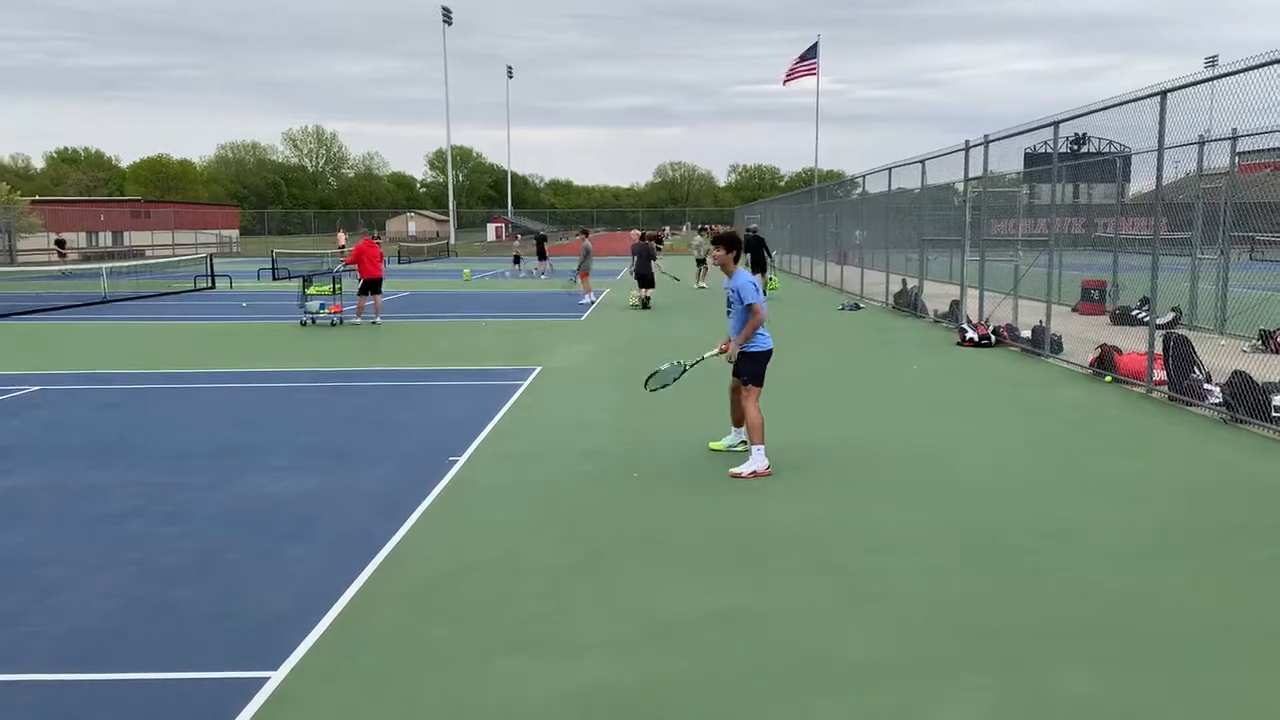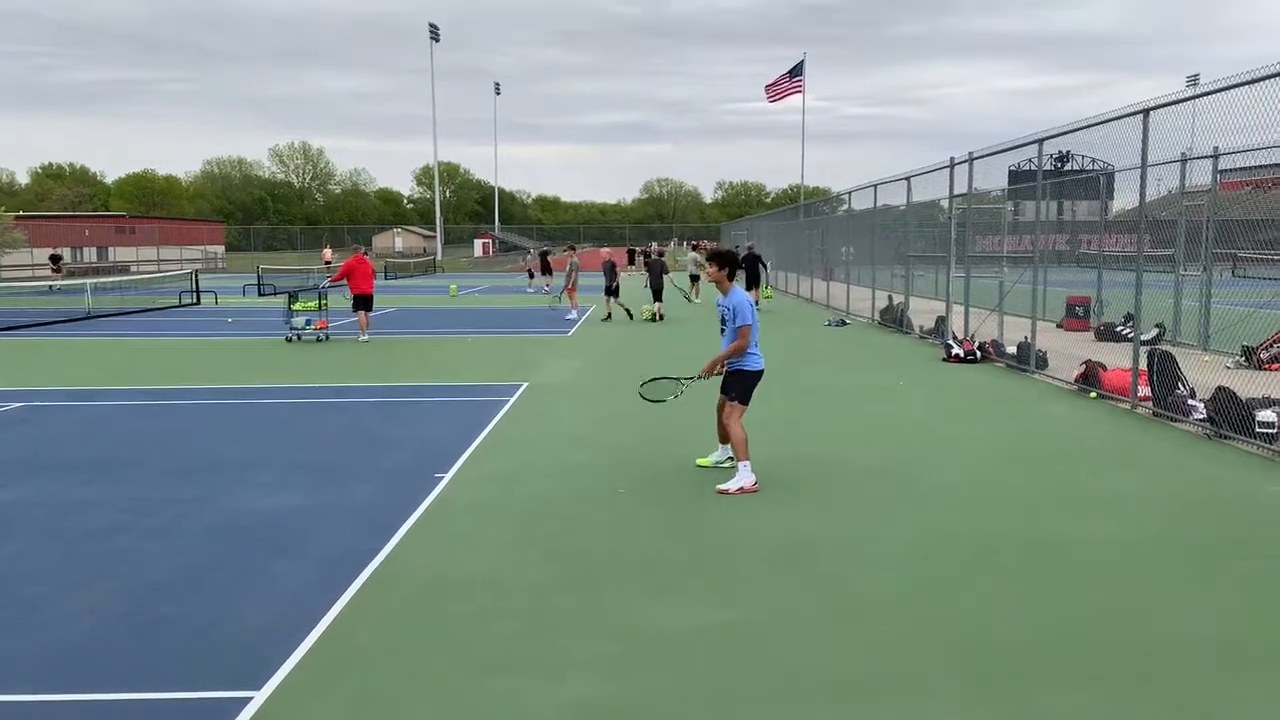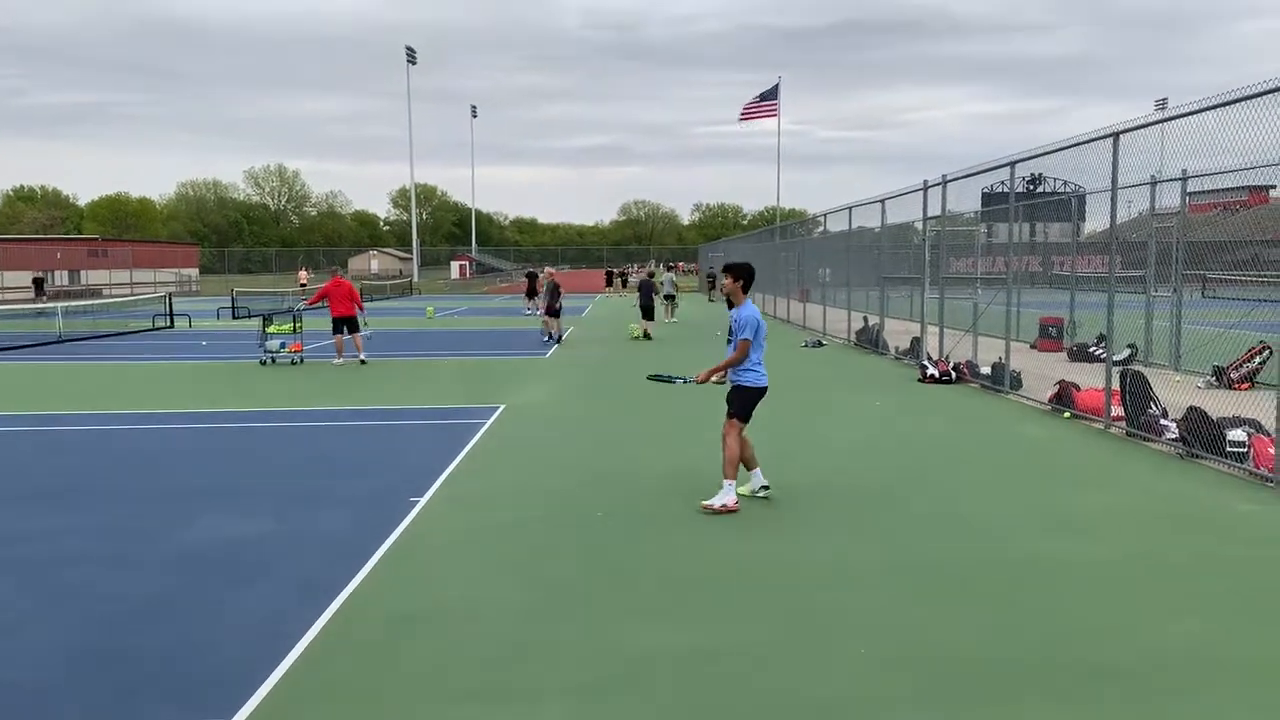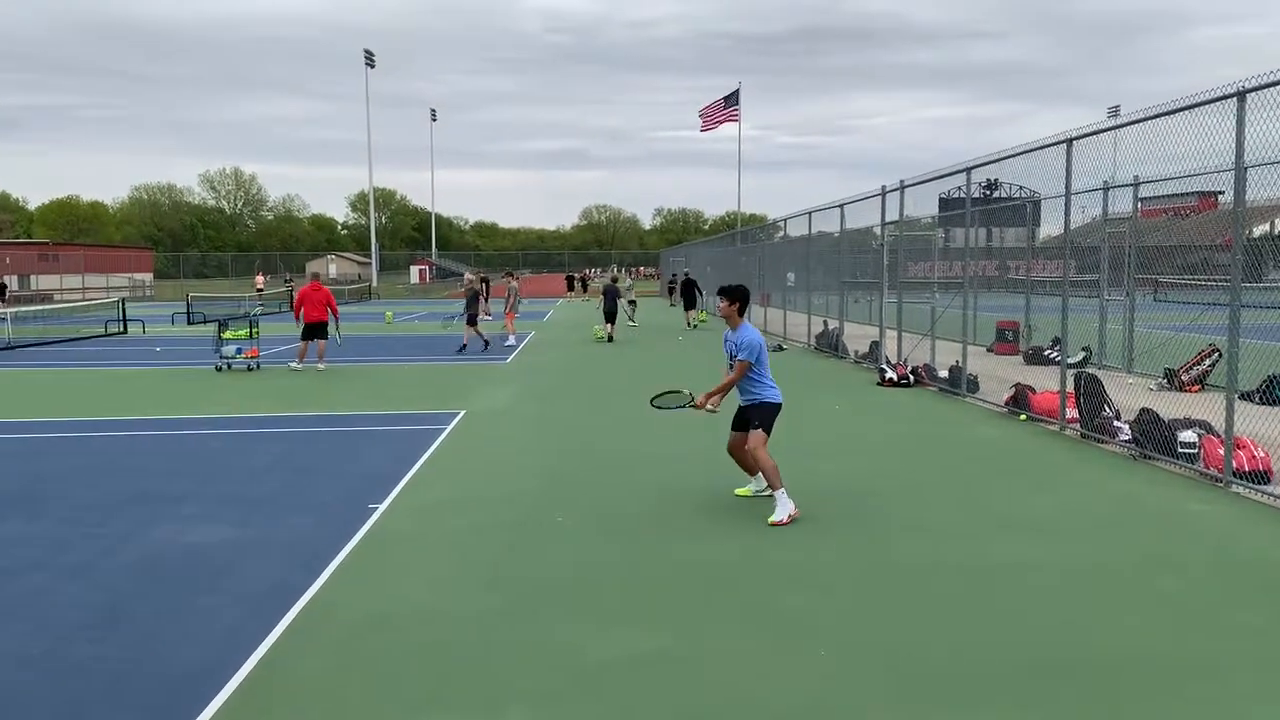
dt=0.7s
person 1, frame 1
left shoulder: (743, 281)
right shoulder: (731, 280)
left elbow: (759, 316)
left wrist: (736, 344)
right wrist: (729, 340)
left hip: (754, 349)
right hip: (744, 348)
left knee: (749, 401)
right knee: (735, 391)
left ankle: (759, 461)
right ankle: (738, 438)
person 1, frame 2
left shoulder: (740, 301)
right shoulder: (722, 299)
left elbow: (743, 342)
left wrist: (714, 362)
right wrist: (721, 361)
left hip: (747, 366)
right hip: (734, 365)
left knee: (731, 417)
right knee: (722, 408)
left ankle: (746, 476)
right ankle: (724, 454)
person 1, frame 3
left shoulder: (748, 315)
right shoulder: (737, 311)
left elbow: (740, 355)
left wrist: (710, 372)
right wrist: (723, 372)
left hip: (749, 383)
right hip: (743, 382)
left knee: (730, 434)
right knee: (735, 433)
left ankle: (728, 493)
right ankle: (758, 483)
person 1, frame 4
left shoulder: (750, 338)
right shoulder: (728, 334)
left elbow: (737, 376)
right elbow: (732, 372)
left wrist: (708, 395)
right wrist: (718, 398)
left hip: (766, 400)
right hip: (748, 400)
left knee: (755, 447)
right knee: (734, 447)
left ankle: (784, 503)
right ankle: (760, 483)
